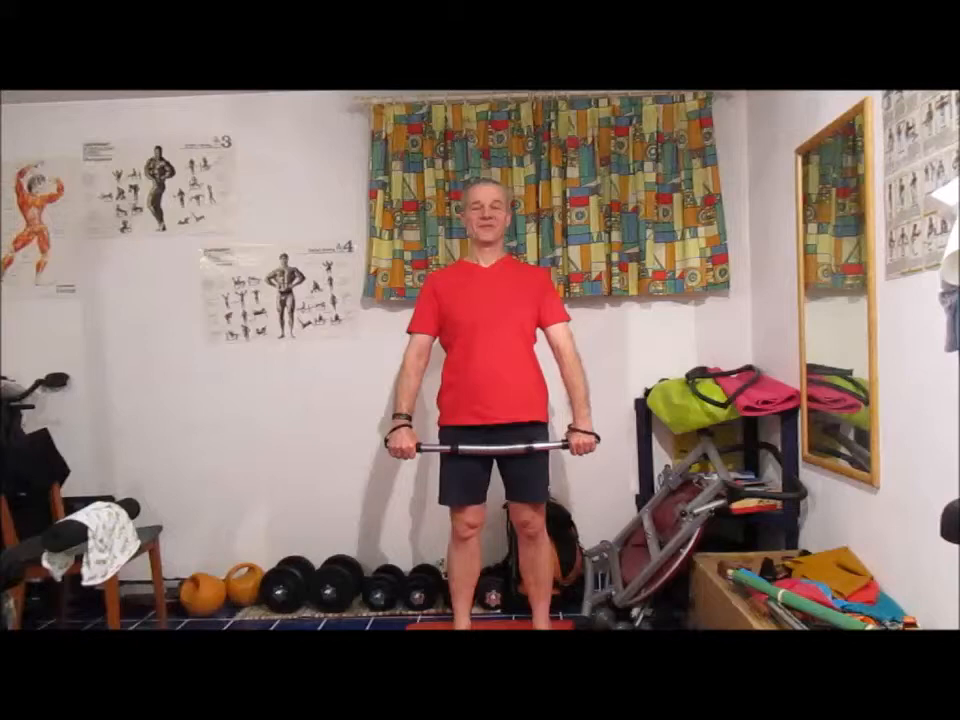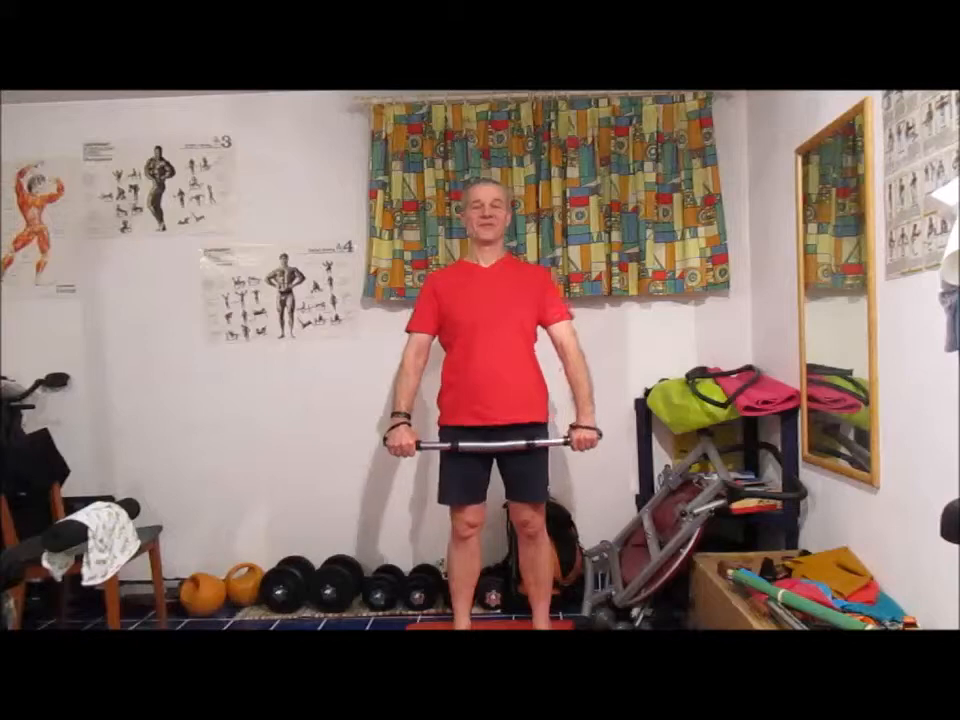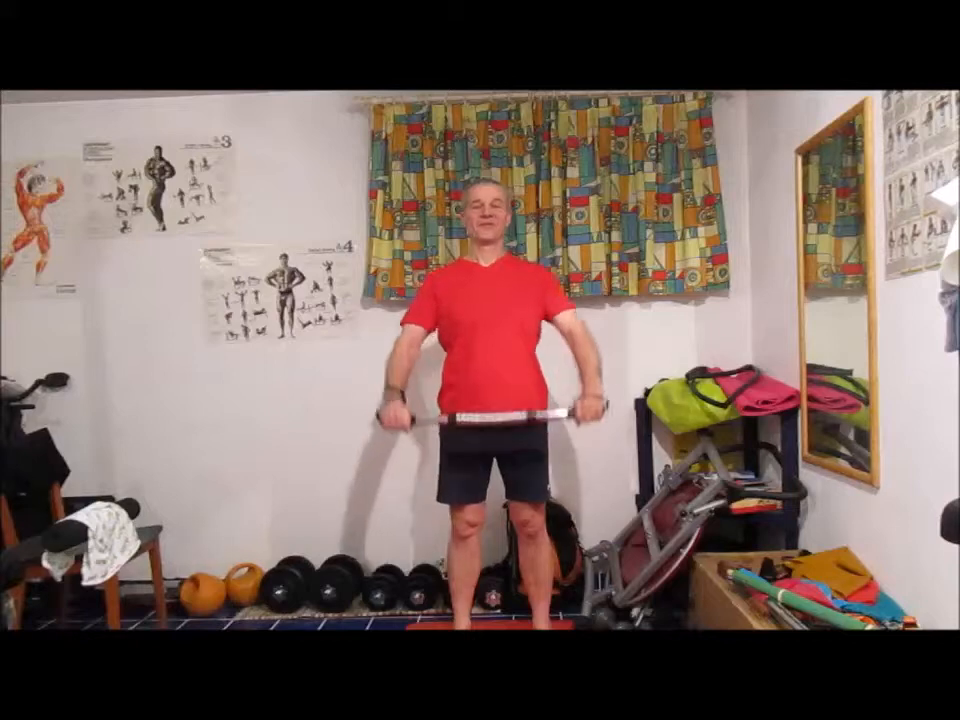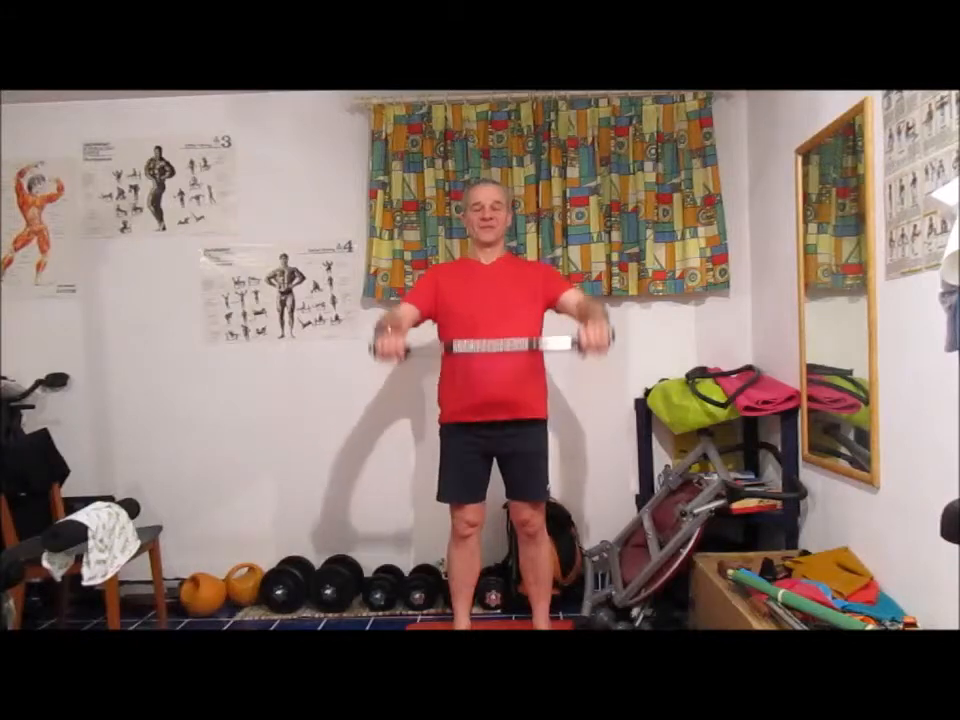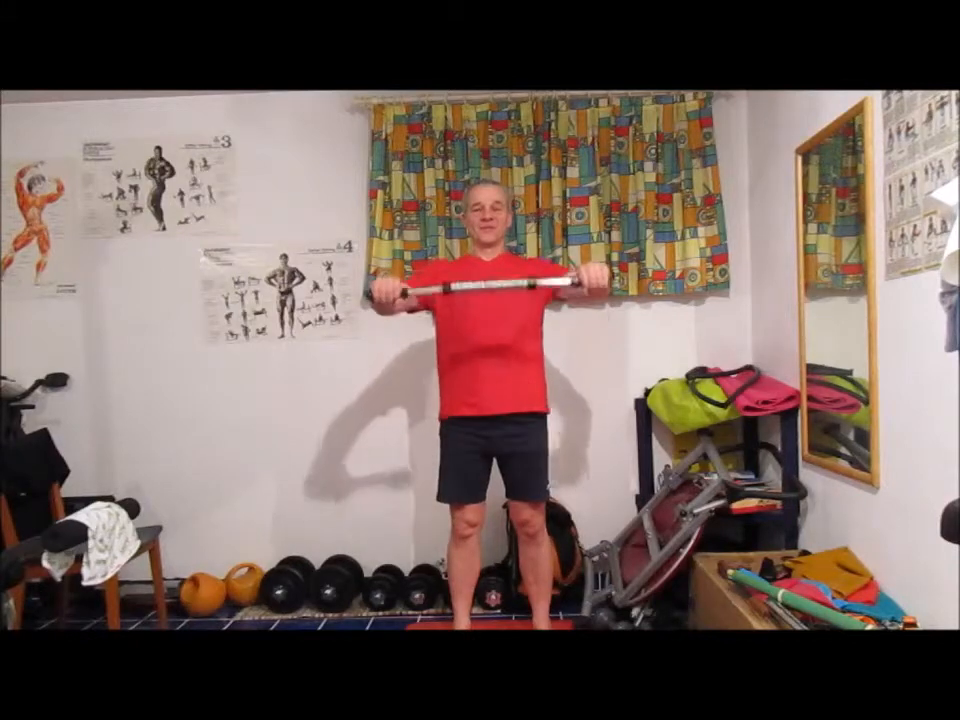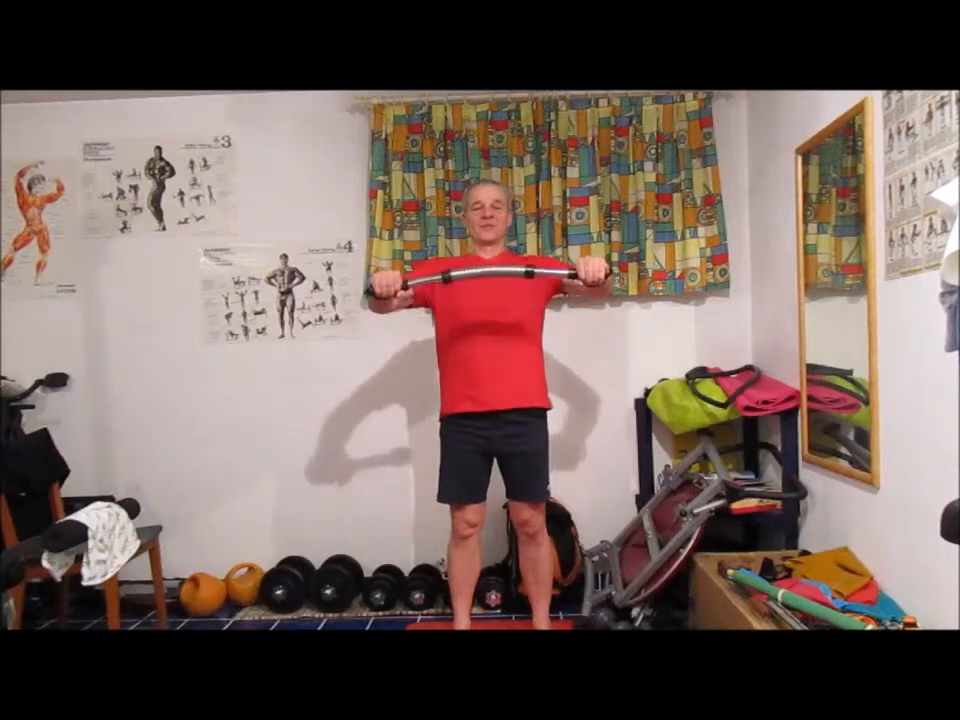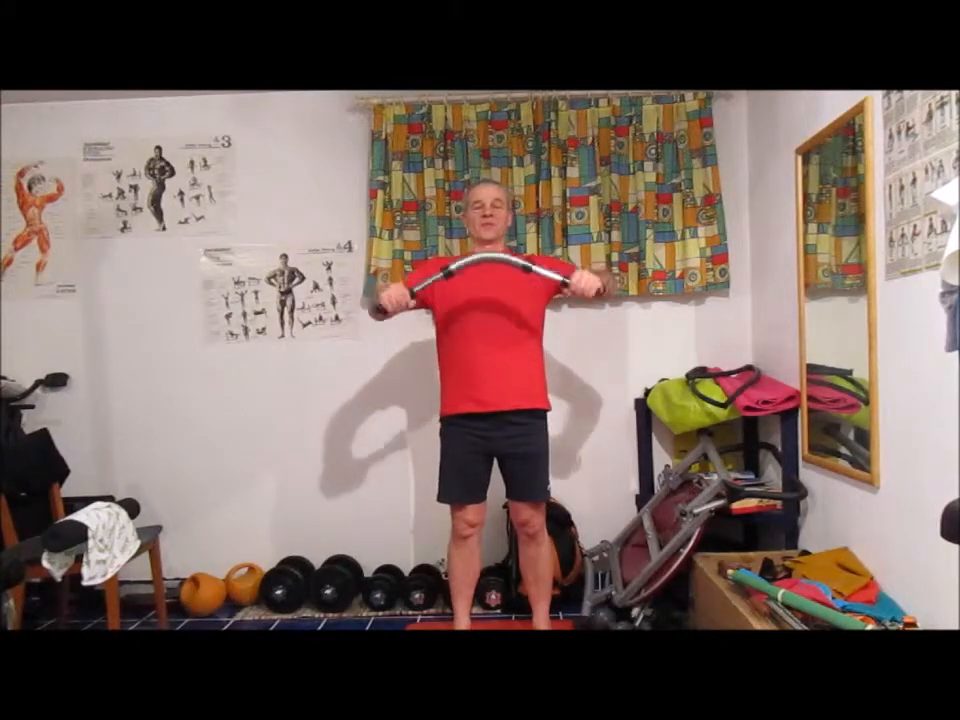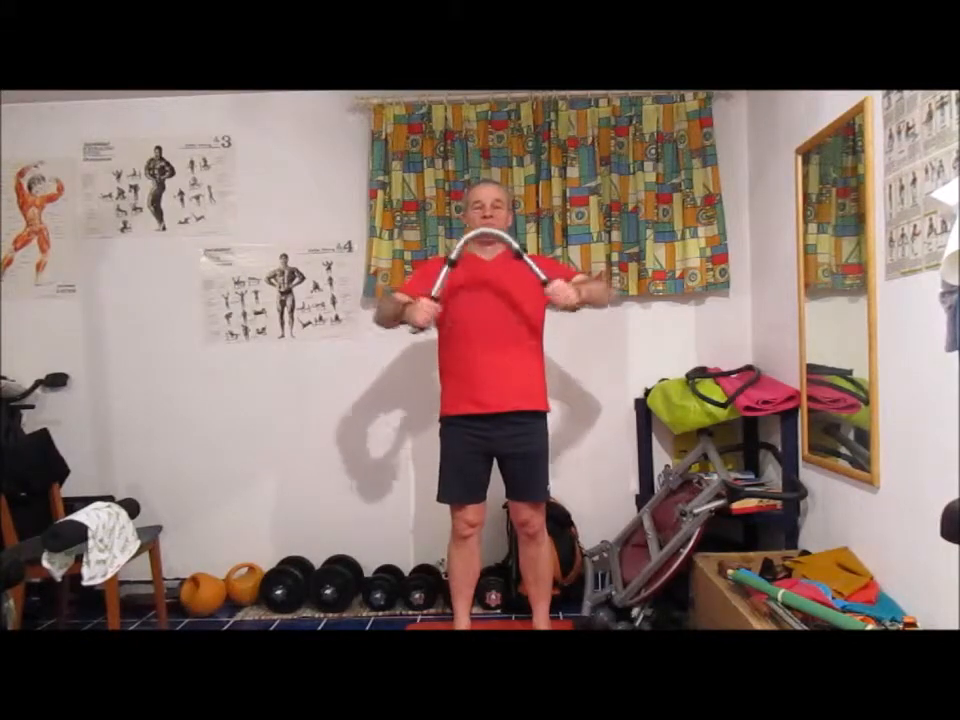
dt=0.2s
person 1, frame 1
left shoulder: (535, 278)
right shoulder: (440, 282)
left elbow: (565, 348)
right elbow: (416, 355)
left wrist: (582, 418)
right wrist: (401, 420)
left hip: (525, 422)
right hip: (462, 424)
left knee: (531, 525)
right knee: (465, 527)
left ankle: (542, 623)
right ankle: (461, 624)
person 1, frame 2
left shoulder: (535, 277)
right shoulder: (440, 282)
left elbow: (569, 345)
right elbow: (414, 352)
left wrist: (585, 414)
right wrist: (401, 417)
left hip: (525, 422)
right hip: (461, 425)
left knee: (531, 524)
right knee: (465, 526)
left ankle: (541, 623)
right ankle: (461, 623)
person 1, frame 3
left shoulder: (535, 276)
right shoulder: (439, 280)
left elbow: (576, 330)
right elbow: (406, 342)
left wrist: (592, 385)
right wrist: (394, 394)
left hip: (525, 420)
right hip: (461, 422)
left knee: (531, 524)
right knee: (465, 525)
left ankle: (541, 623)
right ankle: (461, 623)
person 1, frame 4
left shoulder: (536, 274)
right shoulder: (440, 277)
left elbow: (580, 302)
right elbow: (402, 315)
left wrist: (595, 319)
right wrist: (388, 330)
left hip: (524, 418)
right hip: (462, 421)
left knee: (530, 523)
right knee: (465, 524)
left ankle: (541, 623)
right ankle: (461, 623)
person 1, frame 5
left shoulder: (537, 269)
right shoulder: (439, 273)
left elbow: (589, 286)
right elbow: (390, 303)
left wrist: (598, 277)
right wrist: (382, 293)
left hip: (524, 417)
right hip: (462, 420)
left knee: (531, 523)
right knee: (465, 524)
left ankle: (542, 622)
right ankle: (461, 623)
person 1, frame 6
left shoulder: (537, 268)
right shoulder: (438, 271)
left elbow: (597, 283)
right elbow: (384, 302)
left wrist: (598, 271)
right wrist: (381, 287)
left hip: (524, 416)
right hip: (462, 419)
left knee: (531, 523)
right knee: (465, 525)
left ankle: (542, 622)
right ankle: (461, 623)
person 1, frame 7
left shoulder: (538, 267)
right shoulder: (438, 270)
left elbow: (604, 284)
right elbow: (381, 308)
left wrist: (595, 282)
right wrist: (385, 299)
left hip: (524, 416)
right hip: (462, 419)
left knee: (531, 523)
right knee: (465, 525)
left ankle: (541, 623)
right ankle: (461, 623)
person 1, frame 8
left shoulder: (538, 267)
right shoulder: (439, 269)
left elbow: (603, 292)
right elbow: (383, 313)
left wrist: (574, 293)
right wrist: (408, 312)
left hip: (524, 416)
right hip: (462, 419)
left knee: (531, 523)
right knee: (465, 524)
left ankle: (542, 623)
right ankle: (461, 623)
